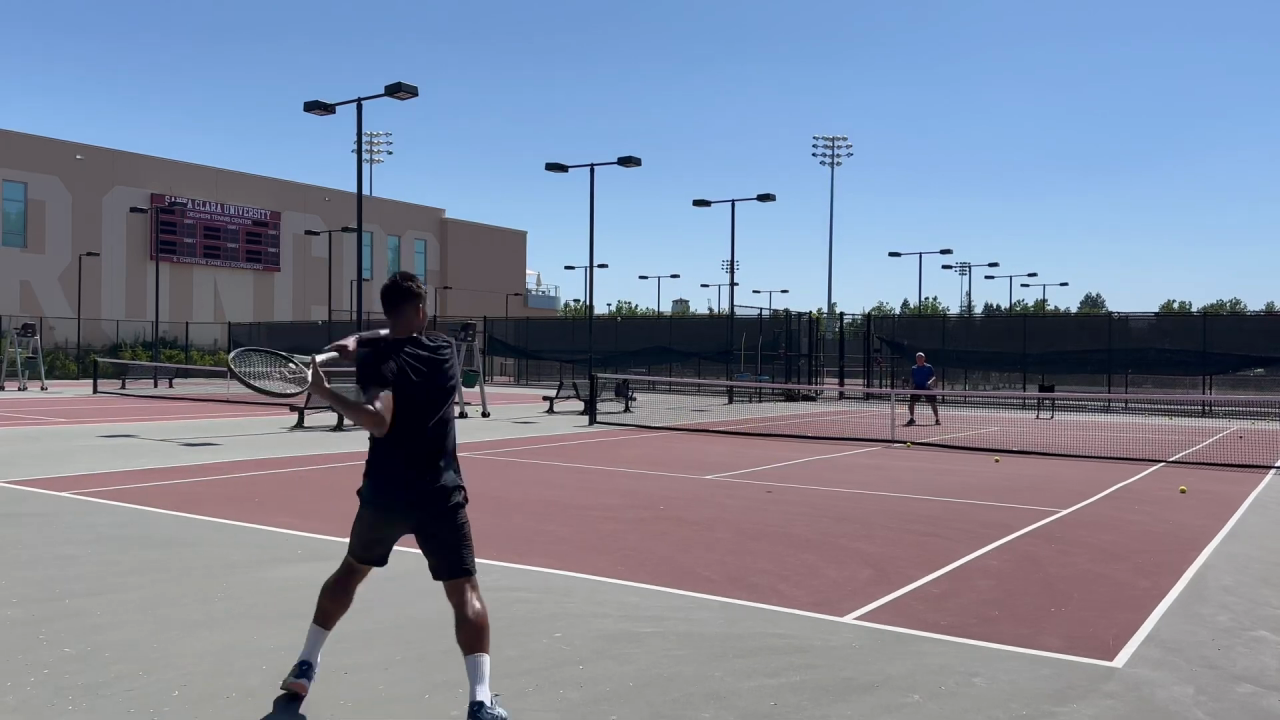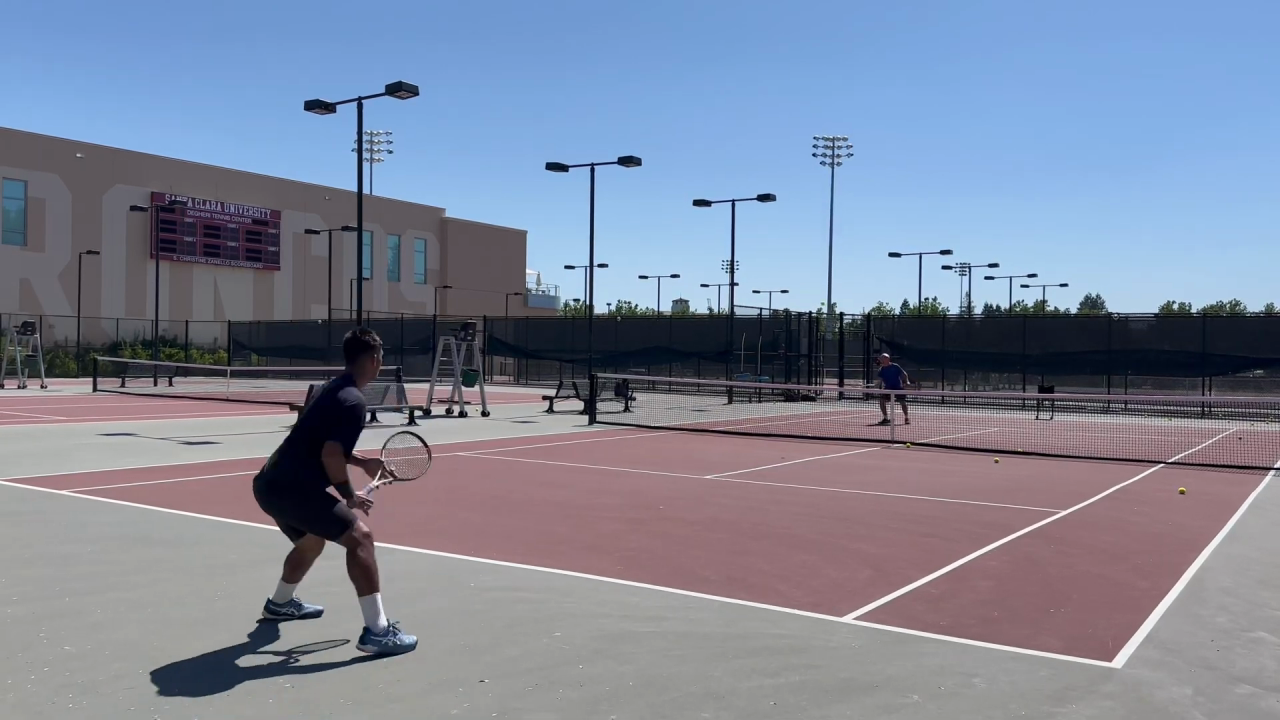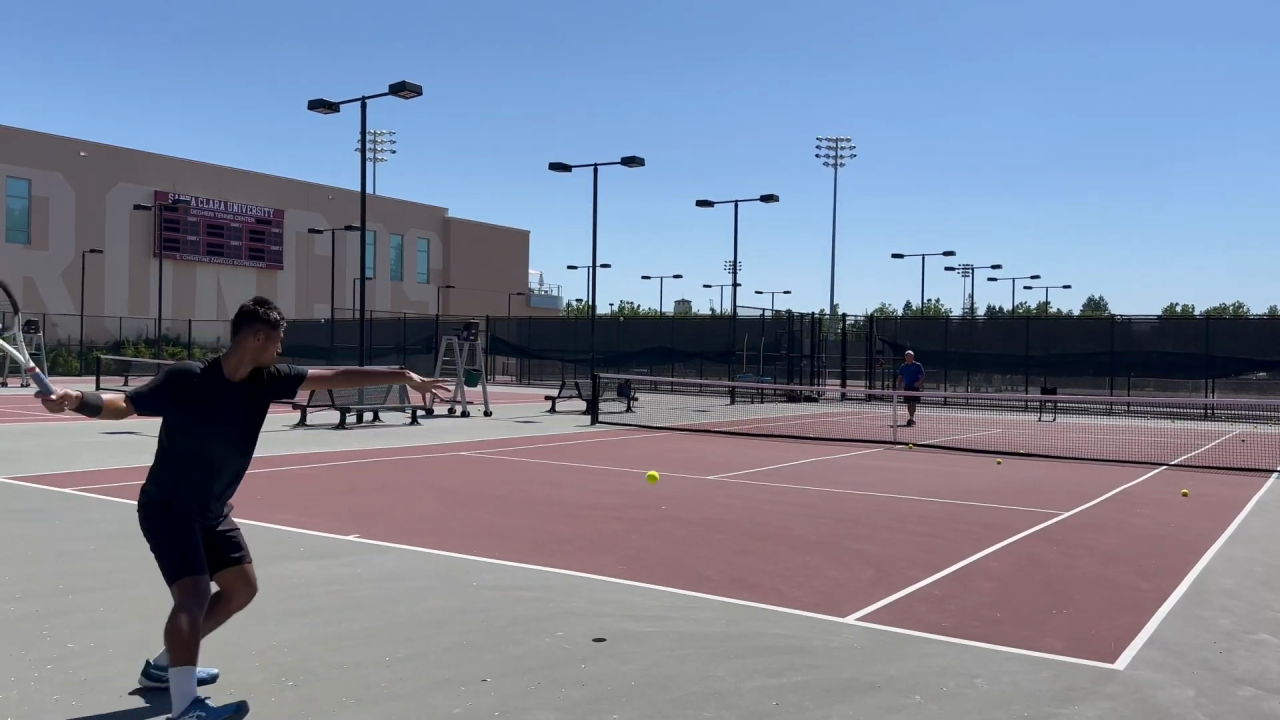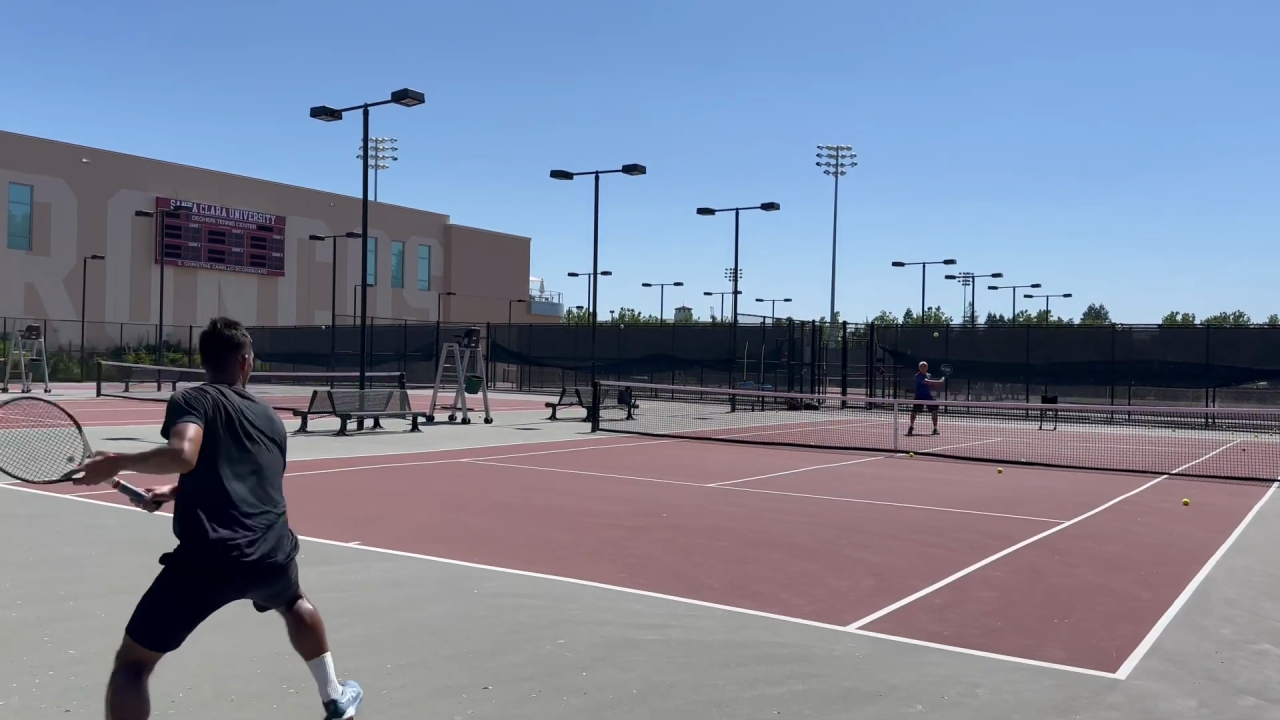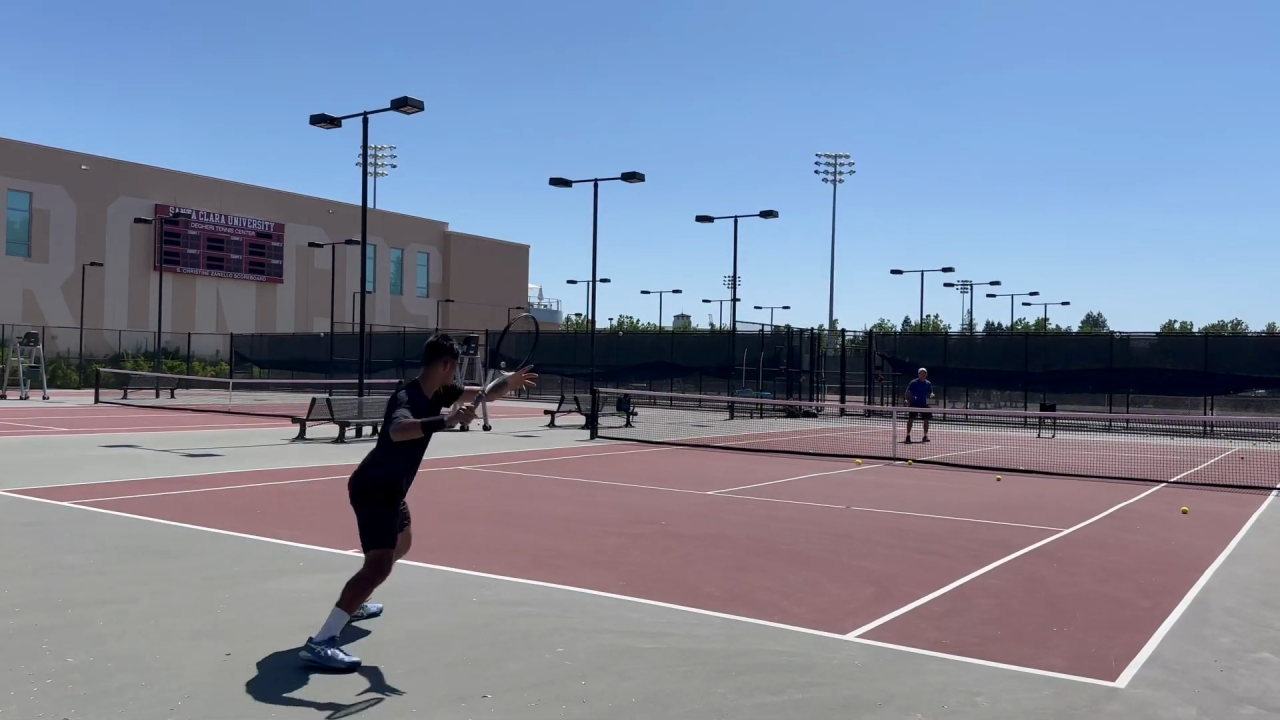
dt=1s
person 1, frame 1
left shoulder: (377, 359)
right shoulder: (443, 350)
left elbow: (378, 422)
left wrist: (327, 394)
right wrist: (356, 342)
left hip: (384, 495)
right hip: (440, 497)
left knee: (351, 571)
right knee: (464, 594)
left ankle: (305, 666)
person 1, frame 2
left shoulder: (332, 390)
right shoulder: (352, 402)
right elbow: (330, 455)
left wrist: (361, 460)
right wrist: (347, 493)
left hip: (271, 484)
right hip: (296, 487)
left knee: (313, 540)
right knee: (359, 537)
left ankle: (281, 602)
right ankle: (377, 630)
person 1, frame 3
left shoulder: (266, 379)
right shoulder: (184, 378)
left elbow: (334, 377)
right elbow: (124, 405)
left wrist: (401, 375)
right wrist: (76, 400)
left hip: (211, 509)
right hip: (165, 508)
left knee: (243, 587)
right knee: (194, 591)
left ankle: (164, 666)
person 1, frame 4
left shoulder: (191, 399)
right shoulder: (270, 418)
left elbow: (182, 457)
left wrist: (117, 463)
left hip: (204, 560)
right hip: (270, 554)
left knee: (132, 662)
right knee: (295, 604)
person 1, frame 5
left shoulder: (441, 392)
right shoulder: (406, 399)
left elbow: (480, 393)
right elbow: (396, 430)
left wrist: (507, 382)
right wrist: (446, 420)
left hip: (390, 489)
right hip: (374, 490)
left knee: (400, 544)
right knee: (379, 564)
left ankle: (353, 604)
right ankle: (321, 642)
